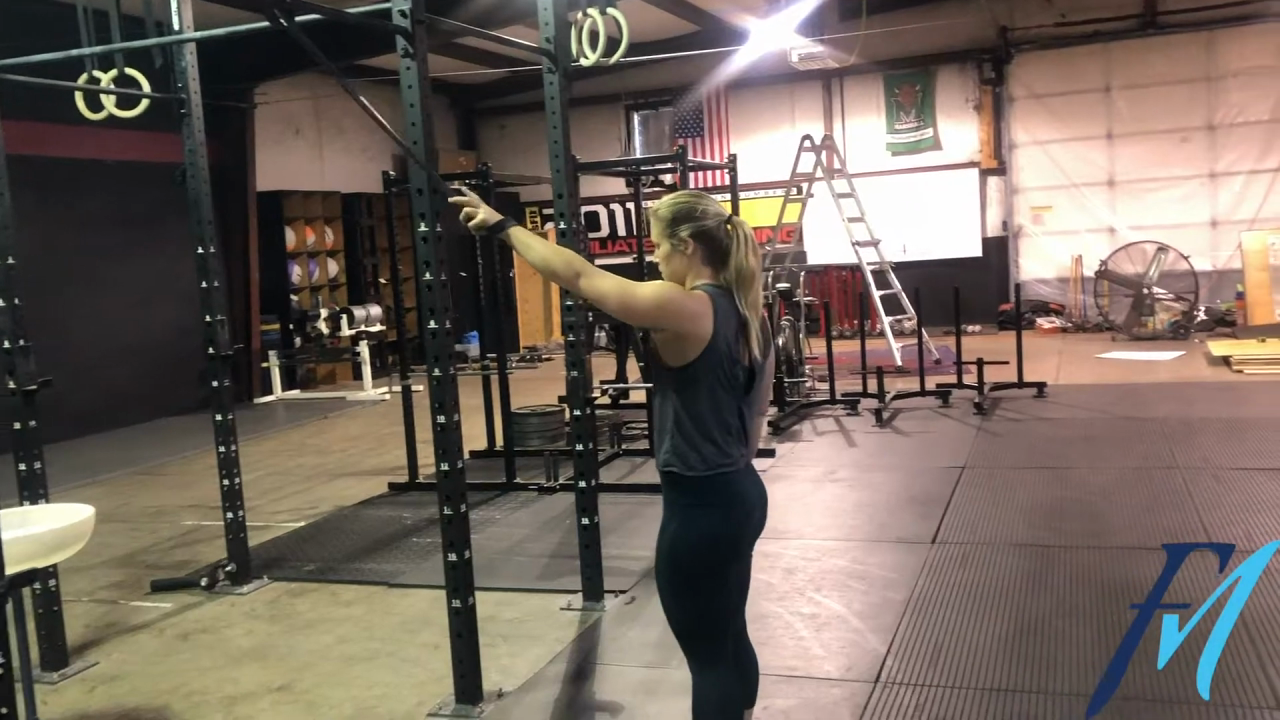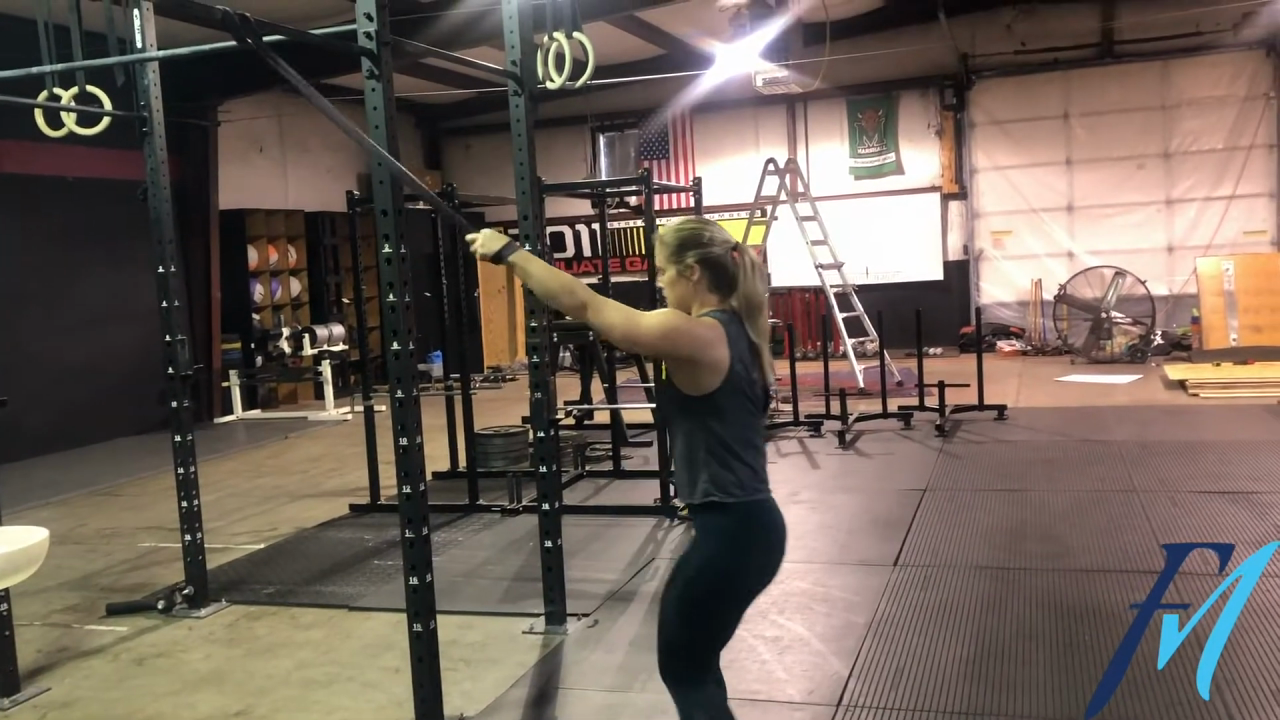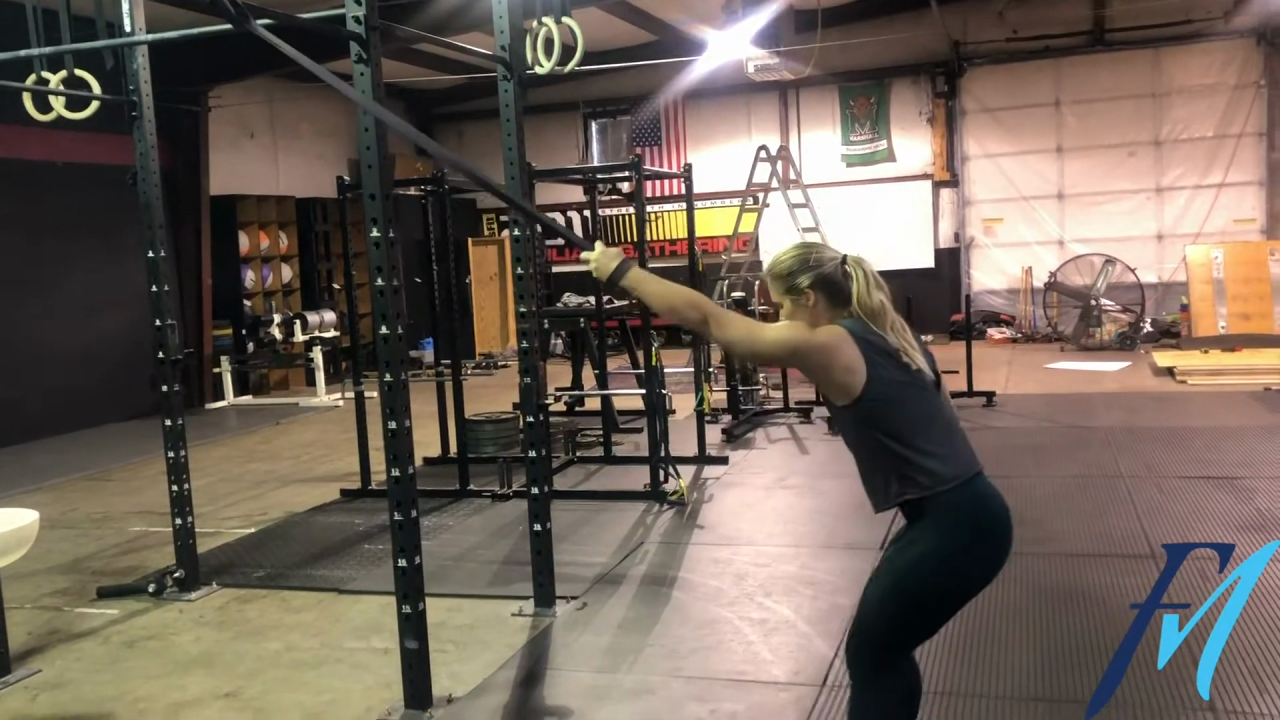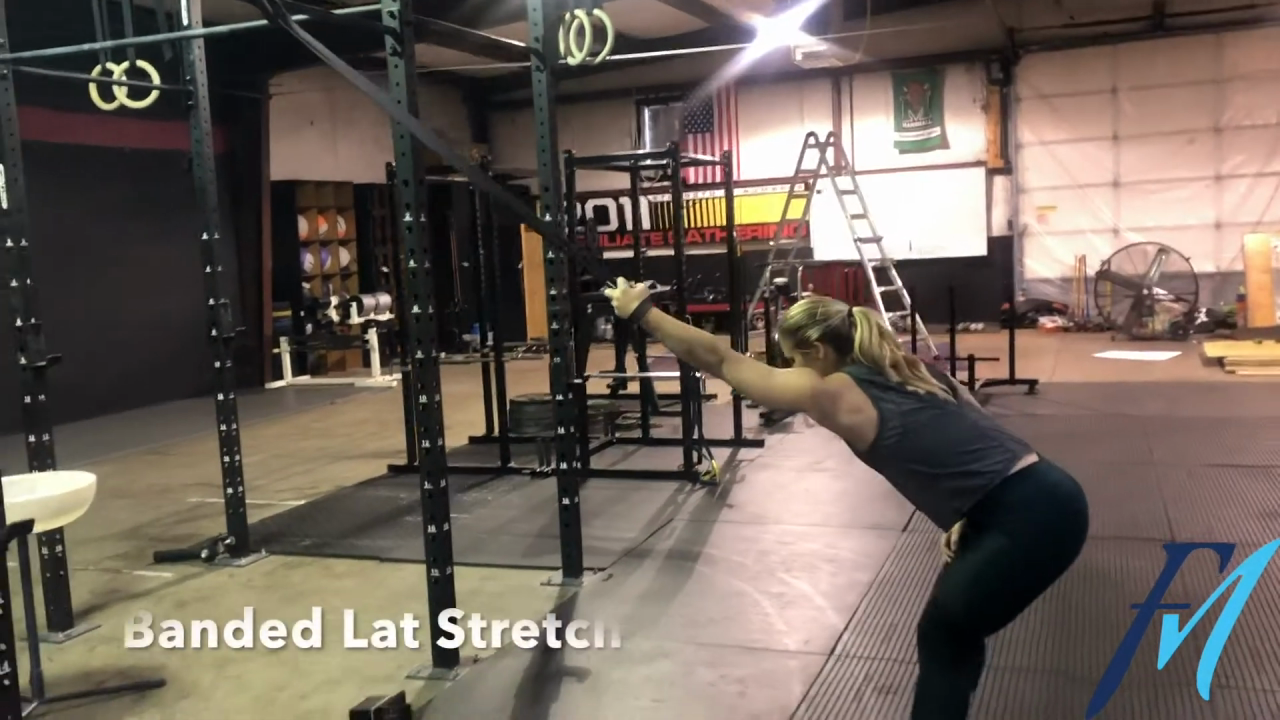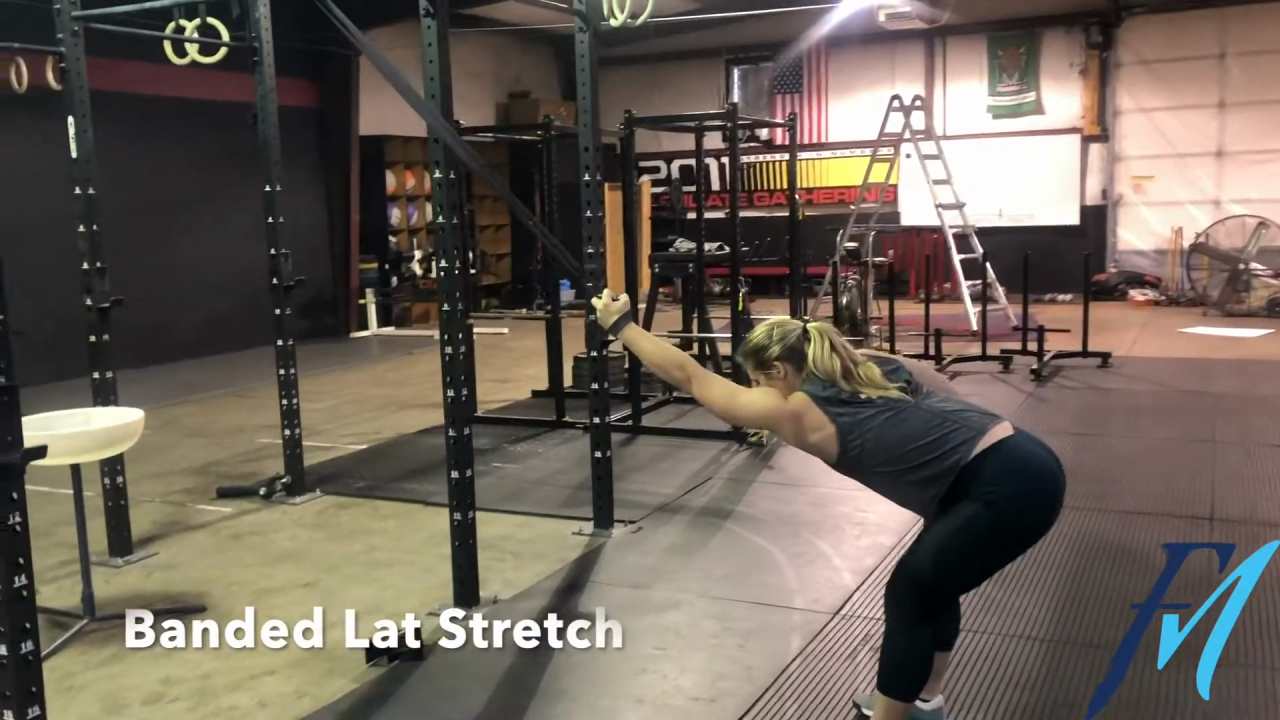
dt=1s
person 1, frame 1
left shoulder: (682, 309)
right shoulder: (748, 313)
left elbow: (577, 274)
left wrist: (502, 224)
left hip: (700, 505)
right hip: (742, 495)
left knee: (708, 655)
right knee: (729, 639)
person 1, frame 2
left shoulder: (695, 337)
right shoulder: (741, 333)
left elbow: (583, 304)
left wrist: (506, 252)
left hip: (730, 532)
right hip: (753, 523)
left knee: (683, 673)
right knee: (694, 664)
person 1, frame 3
left shoulder: (826, 347)
right shoulder: (885, 336)
left elbow: (704, 317)
left wrist: (620, 270)
left hip: (958, 526)
right hip: (956, 513)
left knee: (869, 656)
right knee: (883, 647)
person 1, frame 4
left shoulder: (835, 395)
right shoulder: (907, 370)
left elbow: (720, 359)
left wrist: (642, 312)
right wrist: (967, 518)
left hip: (1034, 514)
right hip: (1035, 496)
left knee: (943, 636)
right knee: (953, 625)
person 1, frame 5
left shoulder: (797, 413)
right shoulder: (877, 367)
left elbow: (690, 376)
left hip: (1009, 485)
right hip: (1022, 462)
left knee: (910, 595)
right knee: (930, 584)
